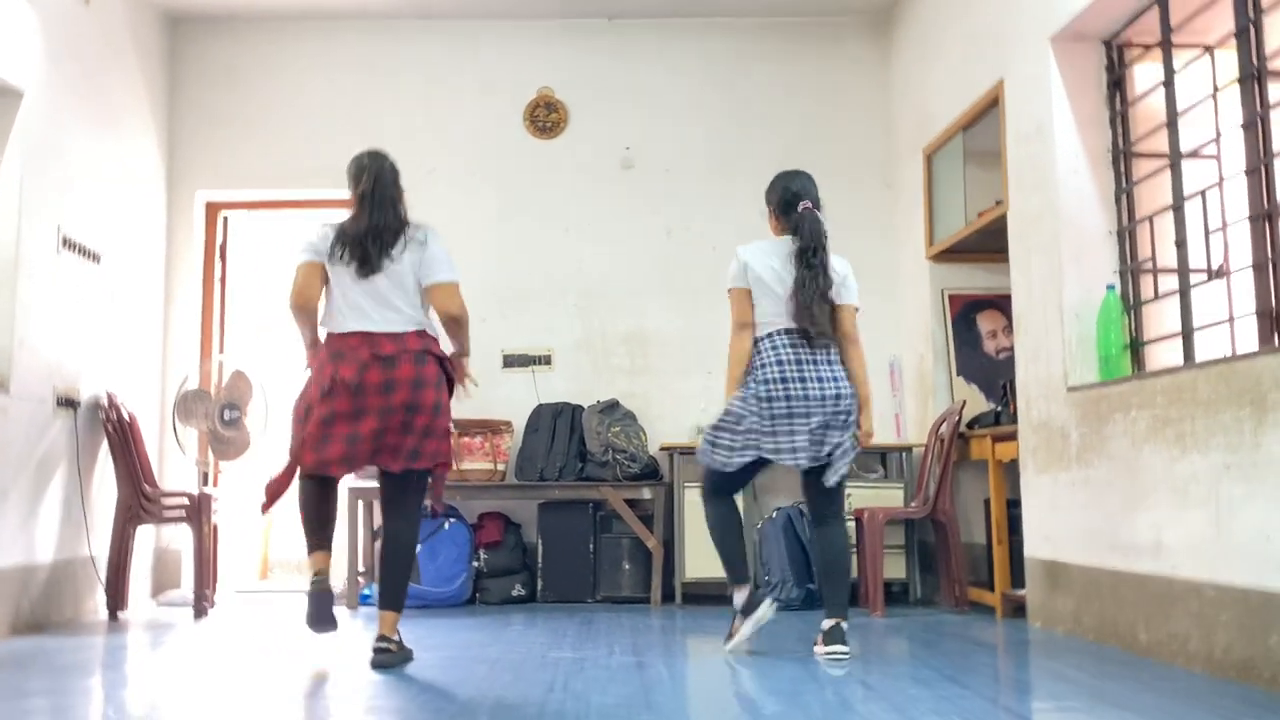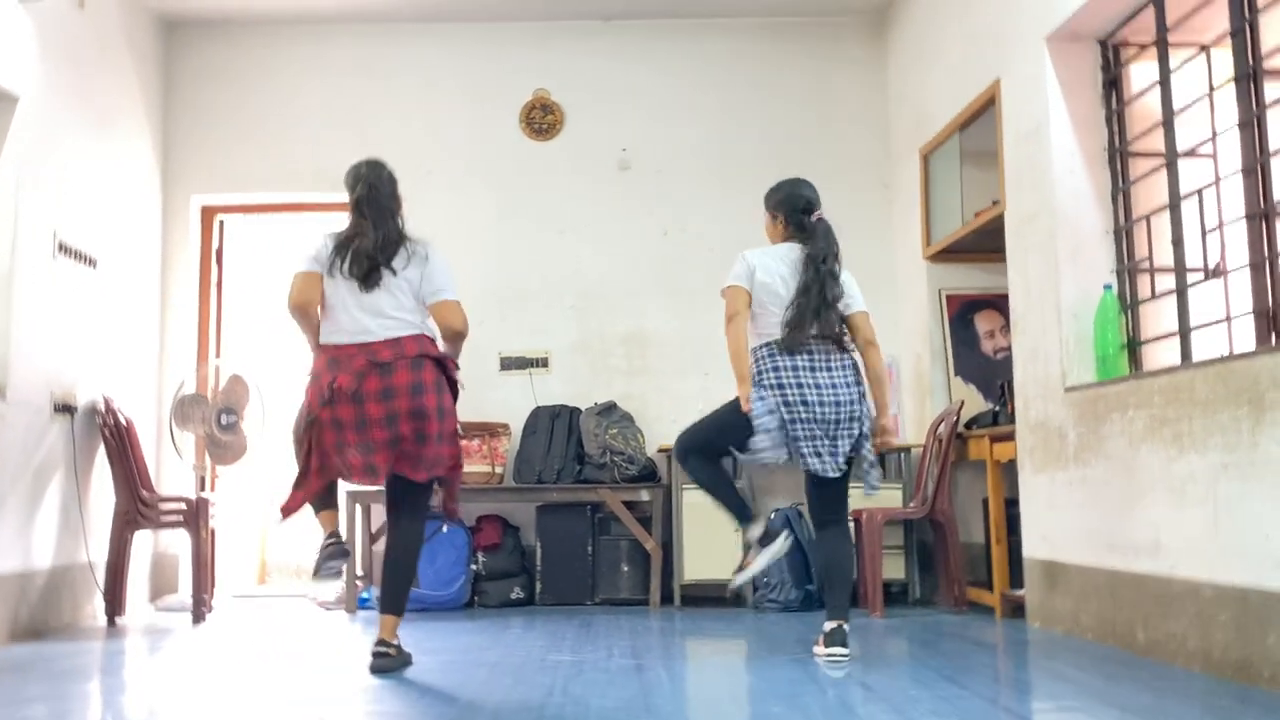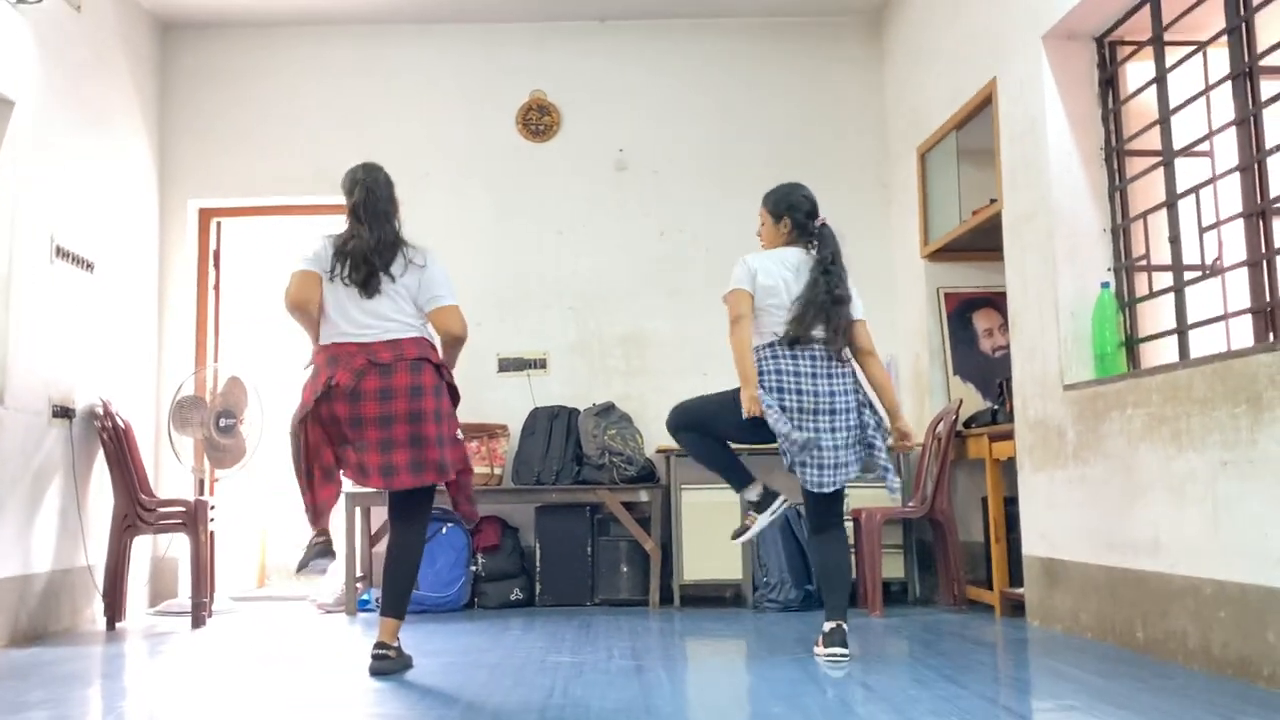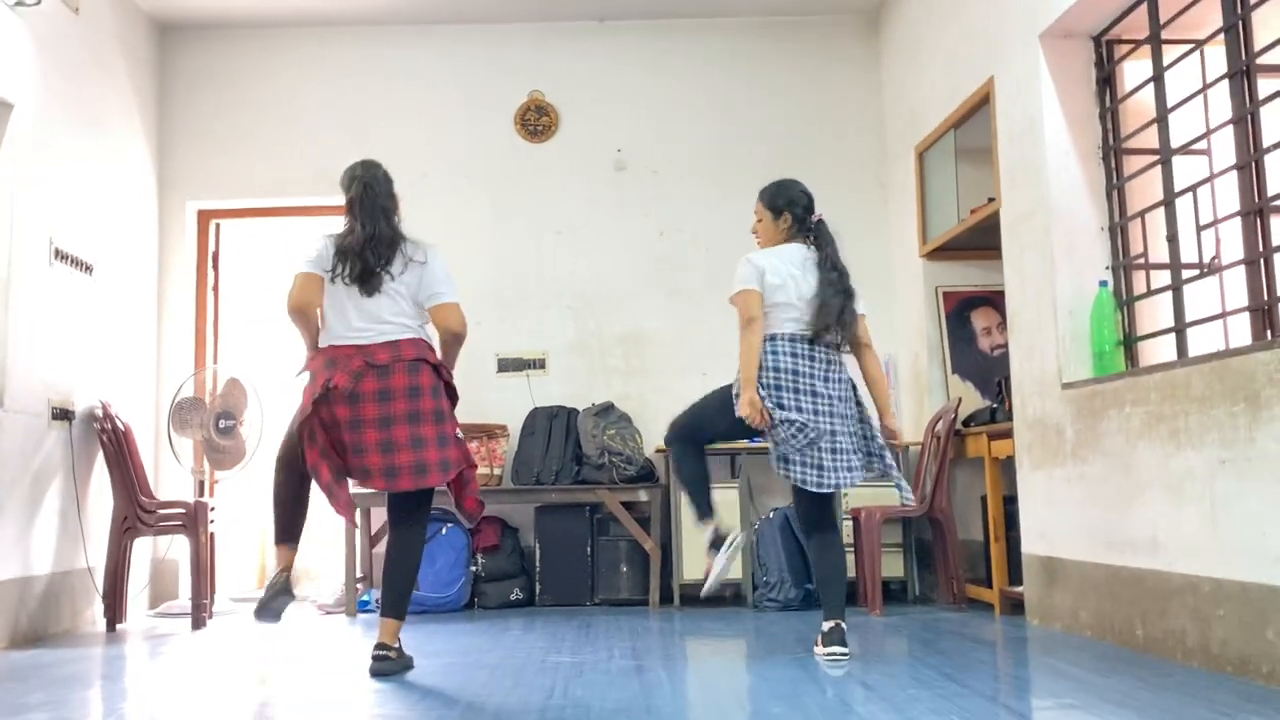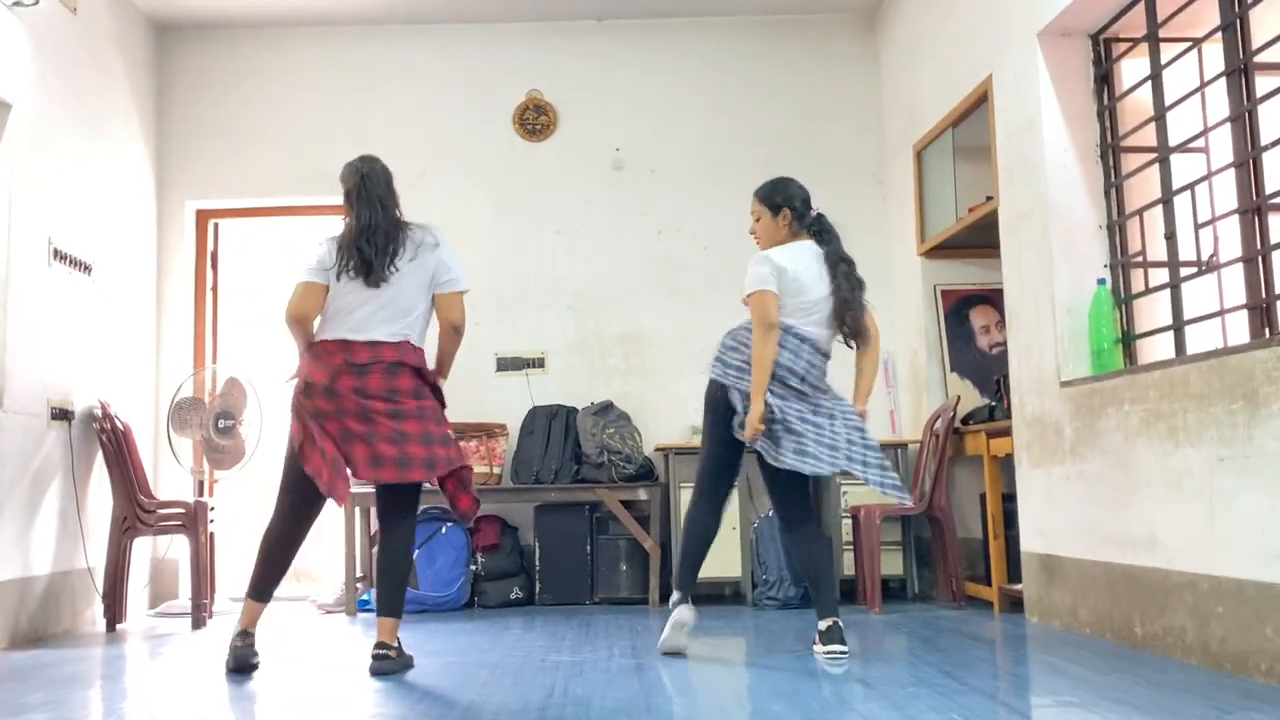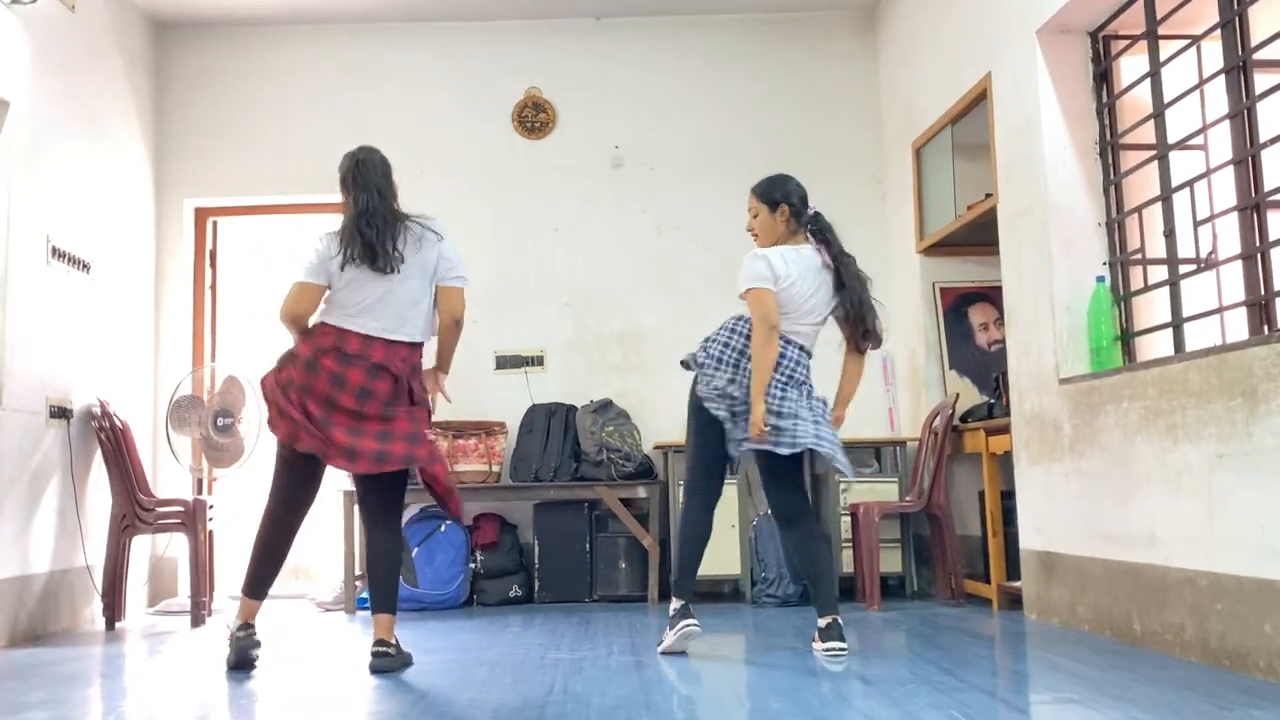
dt=0.1s
person 1, frame 1
left shoulder: (328, 239)
right shoulder: (422, 241)
left elbow: (302, 298)
right elbow: (453, 310)
left wrist: (313, 344)
right wrist: (460, 357)
left hip: (347, 371)
right hip: (414, 372)
left knee: (315, 467)
right knee: (402, 507)
left ankle: (320, 579)
right ankle: (387, 636)
person 1, frame 2
left shoulder: (328, 250)
right shoulder: (422, 256)
left elbow: (300, 303)
right elbow: (455, 325)
left wrist: (320, 343)
right wrist: (449, 358)
left hip: (345, 378)
right hip: (413, 379)
left knee: (317, 457)
right knee: (408, 513)
left ankle: (331, 536)
right ankle: (387, 640)
person 1, frame 3
left shoulder: (328, 251)
right shoulder: (420, 261)
left elbow: (298, 301)
right elbow: (455, 330)
left wrist: (322, 340)
right wrist: (445, 366)
left hip: (344, 379)
right hip: (411, 381)
left knee: (307, 430)
right knee: (409, 519)
left ankle: (319, 537)
right ankle: (387, 643)
person 1, frame 4
left shoulder: (326, 253)
right shoulder: (421, 257)
left elbow: (300, 304)
right elbow: (454, 327)
left wrist: (317, 347)
right wrist: (444, 367)
left hip: (343, 382)
right hip: (409, 382)
left knee: (293, 460)
right knee: (408, 518)
left ankle: (282, 574)
right ankle: (388, 644)
person 1, frame 5
left shoulder: (336, 250)
right shoulder: (432, 247)
left elbow: (300, 314)
right elbow: (454, 320)
left wrist: (313, 356)
right wrist: (439, 372)
left hip: (335, 384)
right hip: (401, 387)
left knee: (294, 512)
right knee: (397, 521)
left ankle: (245, 632)
right ankle: (387, 644)
person 1, frame 6
left shoulder: (334, 243)
right shoulder: (432, 240)
left elbow: (294, 312)
right elbow: (453, 314)
left wrist: (307, 347)
right wrist: (437, 371)
left hip: (322, 371)
right hip: (386, 384)
left knee: (285, 503)
right knee: (382, 516)
left ankle: (244, 627)
right ankle: (385, 641)
person 2, frame 1
left shoulder: (749, 256)
right shoulder: (831, 262)
left elbow: (743, 329)
right elbow: (848, 339)
left wrist: (732, 399)
right wrist: (862, 409)
left hip: (772, 382)
right hip: (830, 387)
left knee: (716, 488)
right knee: (826, 514)
left ankle: (745, 596)
right ankle: (834, 627)
person 2, frame 2
left shoulder: (753, 261)
right shoulder: (835, 271)
left elbow: (736, 320)
right elbow: (866, 342)
left wrist: (746, 390)
right wrist: (882, 411)
left hip: (778, 386)
right hip: (837, 391)
left knee: (691, 446)
right knee: (830, 517)
left ankle: (760, 532)
right ankle: (836, 628)
person 2, frame 3
left shoulder: (753, 265)
right shoulder: (833, 275)
left elbow: (740, 323)
right elbow: (865, 352)
left wrist: (749, 387)
right wrist: (896, 416)
left hip: (780, 386)
right hip: (836, 395)
left knee: (683, 419)
right knee: (826, 521)
left ankle: (758, 497)
right ankle: (835, 627)
person 2, frame 4
left shoulder: (758, 263)
right shoulder: (833, 271)
left elbow: (752, 326)
right elbow: (864, 347)
left wrist: (747, 391)
right wrist: (887, 413)
left hip: (776, 382)
right hip: (828, 392)
left knee: (682, 435)
right knee: (819, 520)
left ankle: (714, 535)
right ankle: (834, 626)
person 2, frame 5
left shoulder: (770, 262)
right shoulder: (838, 267)
left elbow: (765, 329)
right elbow: (866, 340)
left wrist: (755, 401)
right wrist: (858, 406)
left hip: (749, 377)
right hip: (804, 389)
left knee: (710, 491)
right knee: (799, 514)
left ankle: (682, 600)
right ankle: (830, 625)
person 2, frame 6
left shoulder: (764, 260)
right shoulder: (836, 269)
left elbow: (764, 330)
right elbow: (859, 343)
left wrist: (755, 400)
right wrist: (838, 412)
left hip: (727, 374)
right hip: (788, 390)
left knee: (701, 495)
right knee: (795, 510)
left ankle: (681, 609)
right ankle: (829, 622)
